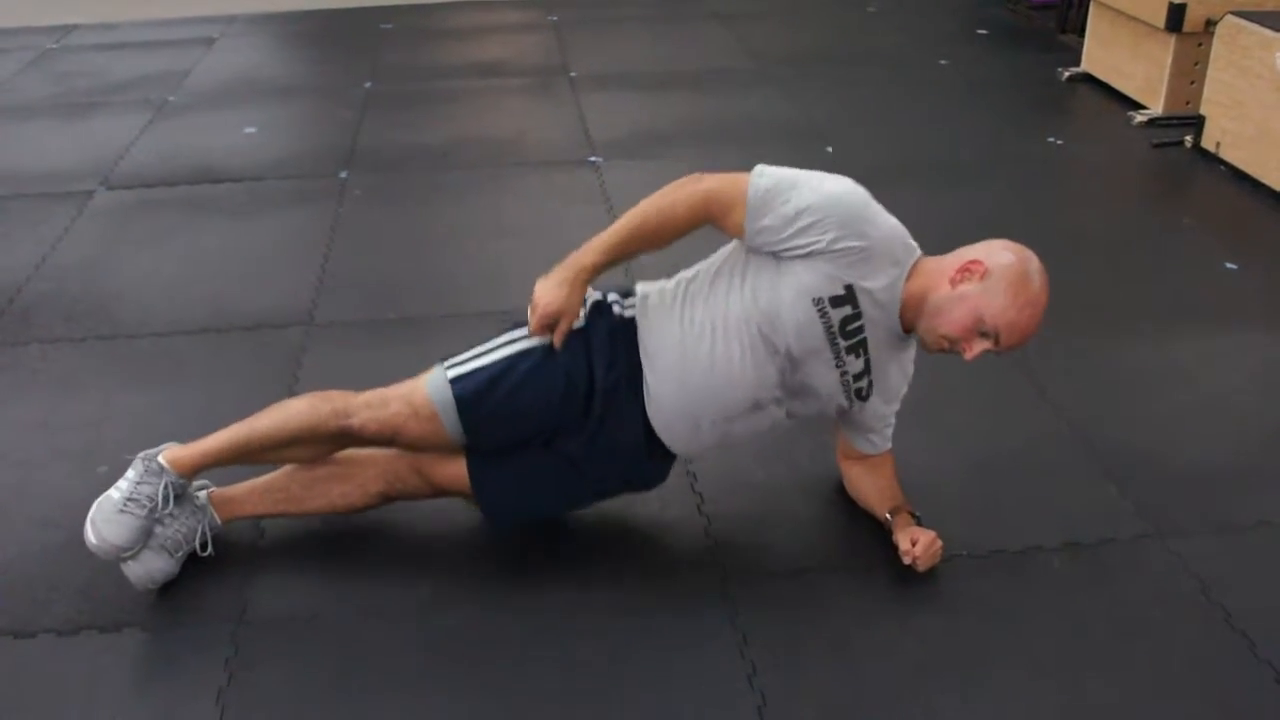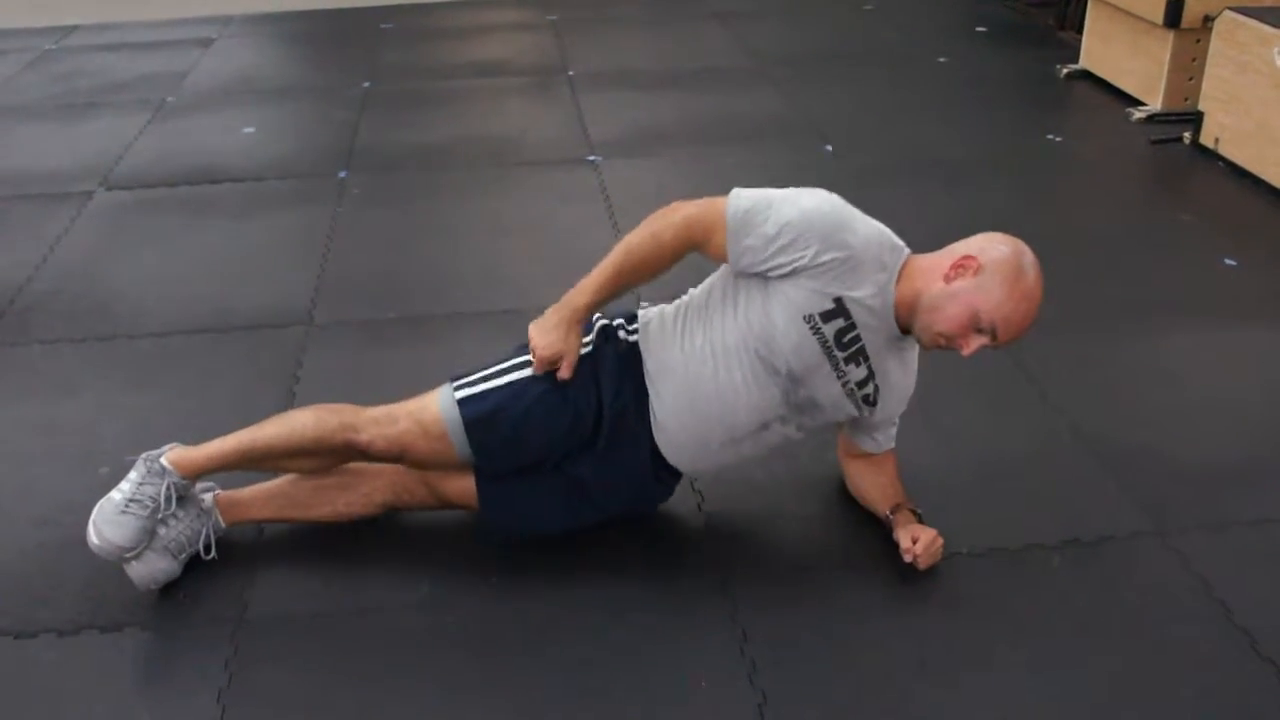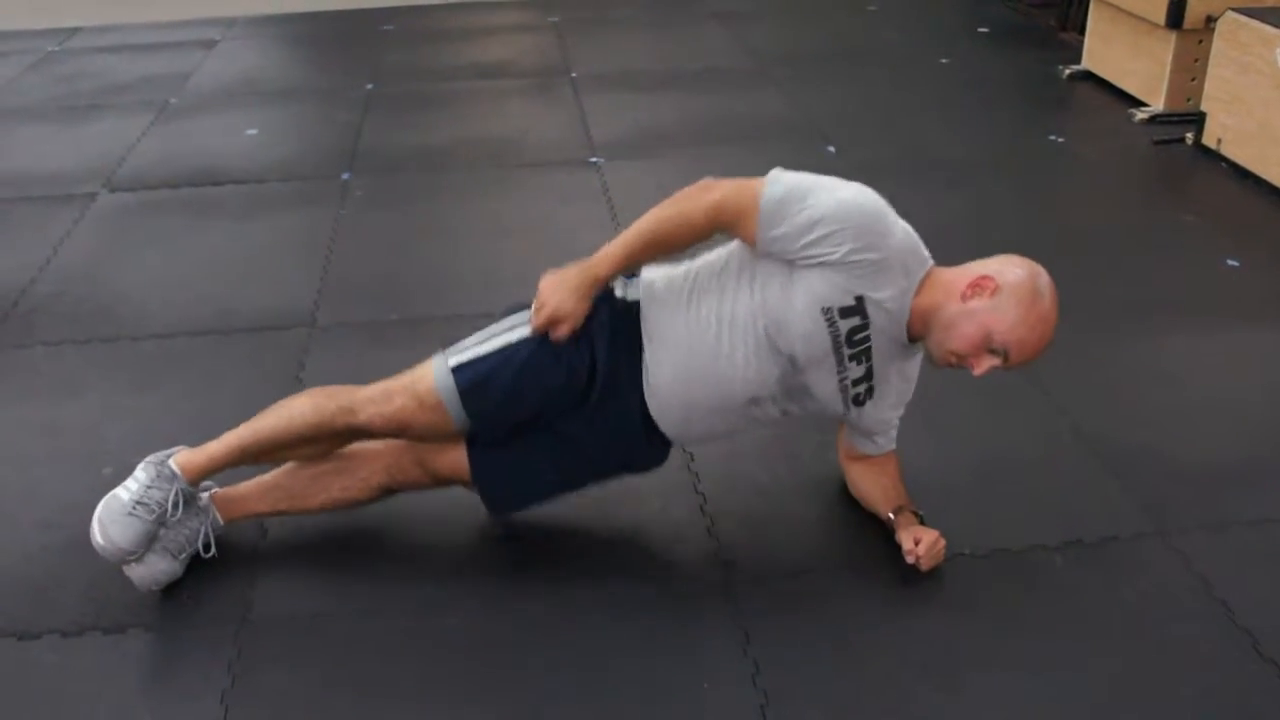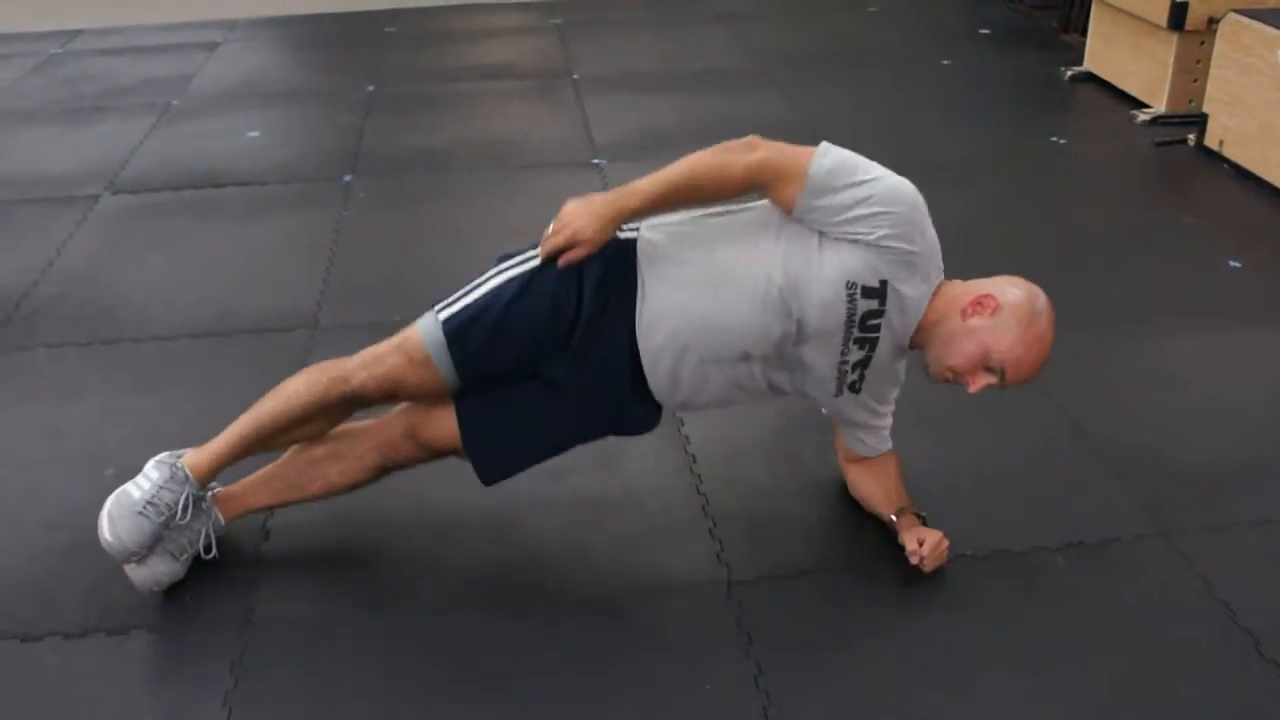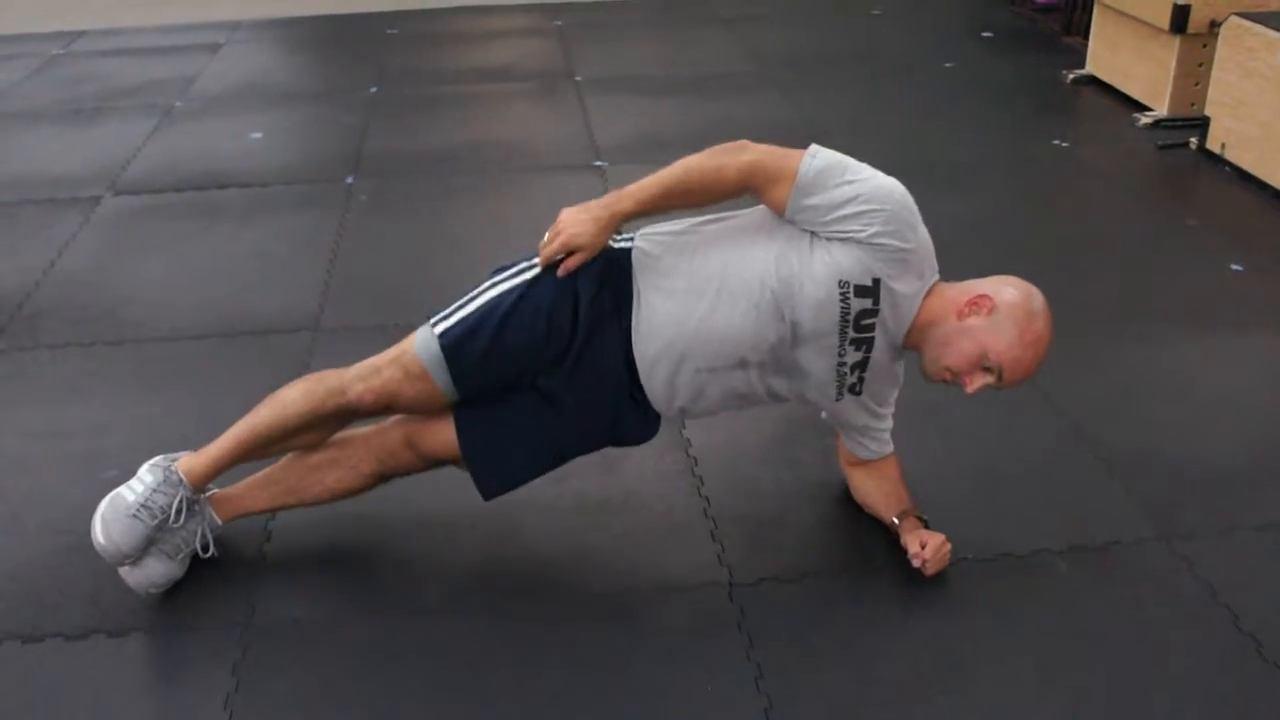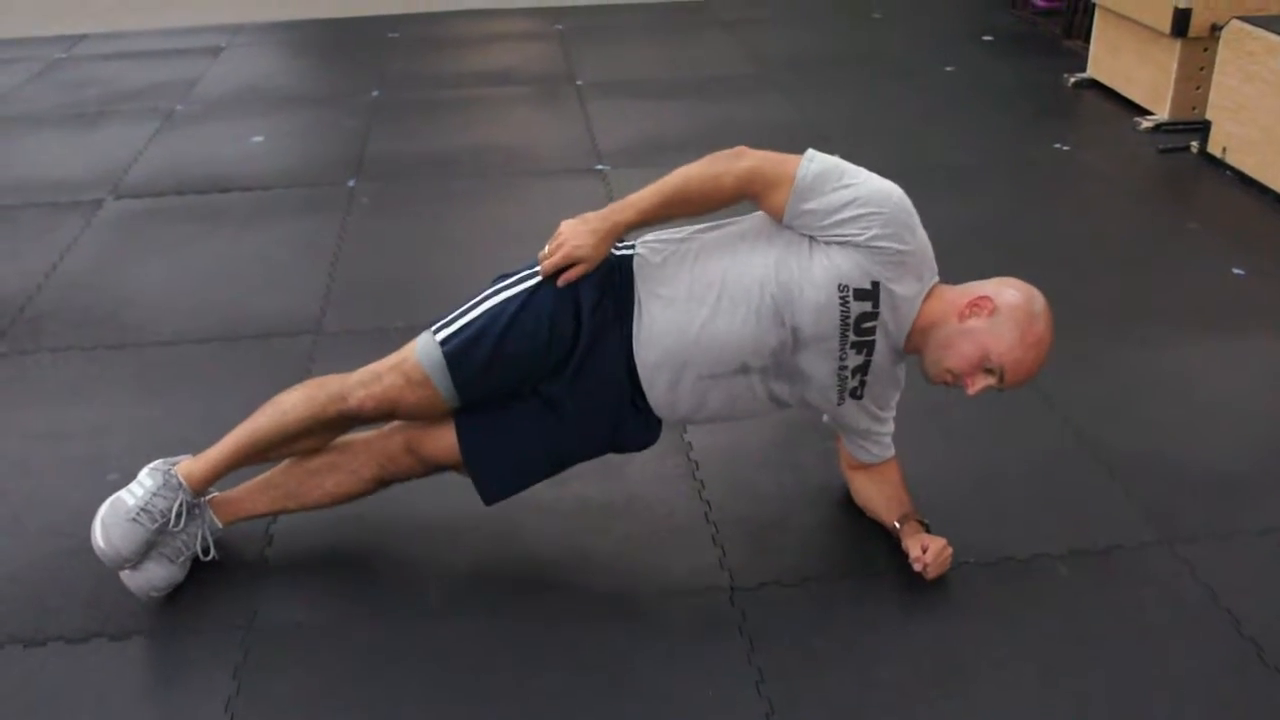
dt=0.2s
person 1, frame 1
left shoulder: (887, 370)
right shoulder: (854, 227)
left elbow: (861, 456)
right elbow: (703, 193)
left wrist: (903, 521)
right wrist: (575, 270)
left hip: (634, 445)
right hip: (609, 356)
left knee: (416, 474)
right knee: (385, 420)
left ankle: (207, 514)
right ankle: (176, 468)
person 1, frame 2
left shoulder: (895, 376)
right shoulder: (834, 236)
left elbow: (864, 456)
right elbow: (684, 221)
left wrist: (906, 521)
right wrist: (569, 309)
left hip: (637, 469)
right hip: (615, 380)
left knee: (416, 488)
right knee: (389, 436)
left ankle: (209, 514)
right ankle: (180, 467)
person 1, frame 3
left shoulder: (893, 373)
right shoulder: (865, 231)
left elbow: (864, 454)
right elbow: (714, 199)
left wrist: (905, 521)
right wrist: (586, 271)
left hip: (634, 432)
right hip: (612, 343)
left knee: (418, 462)
right knee: (392, 410)
left ankle: (211, 515)
right ankle: (185, 471)
person 1, frame 4
left shoulder: (882, 369)
right shoulder: (896, 219)
left elbow: (863, 452)
right elbow: (757, 158)
left wrist: (907, 521)
right wrist: (615, 204)
left hip: (622, 388)
right hip: (604, 289)
left knee: (414, 436)
right knee: (381, 376)
left ankle: (215, 512)
right ankle: (192, 471)
person 1, frame 5
left shoulder: (873, 375)
right shoulder: (889, 224)
left elbow: (865, 458)
right elbow: (751, 161)
left wrist: (910, 524)
right wrist: (610, 210)
left hip: (618, 397)
right hip: (598, 298)
left knee: (414, 446)
right knee: (379, 389)
left ankle: (209, 516)
right ankle: (187, 476)
person 1, frame 6
left shoulder: (877, 379)
right shoulder: (888, 226)
left elbow: (865, 462)
right elbow: (748, 167)
left wrist: (912, 528)
right wrist: (609, 219)
left hip: (621, 404)
right hip: (599, 304)
left knee: (413, 451)
right knee: (377, 395)
left ankle: (209, 519)
right ankle: (186, 479)
